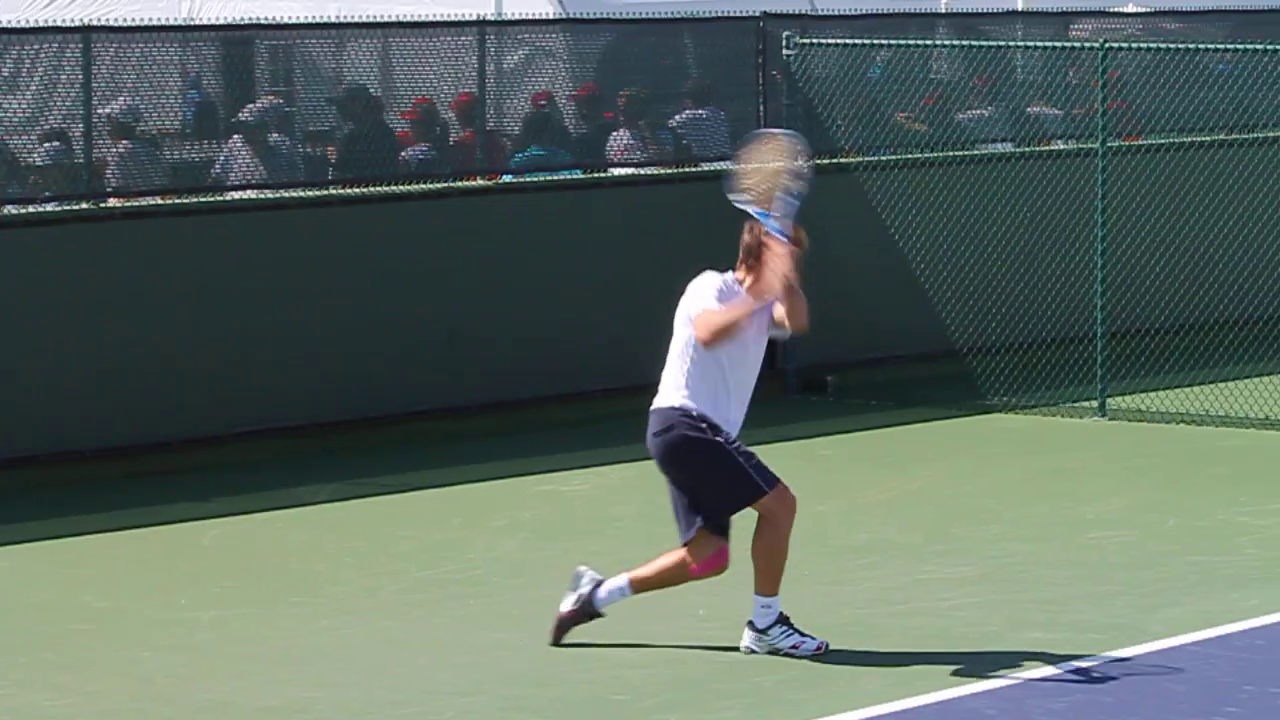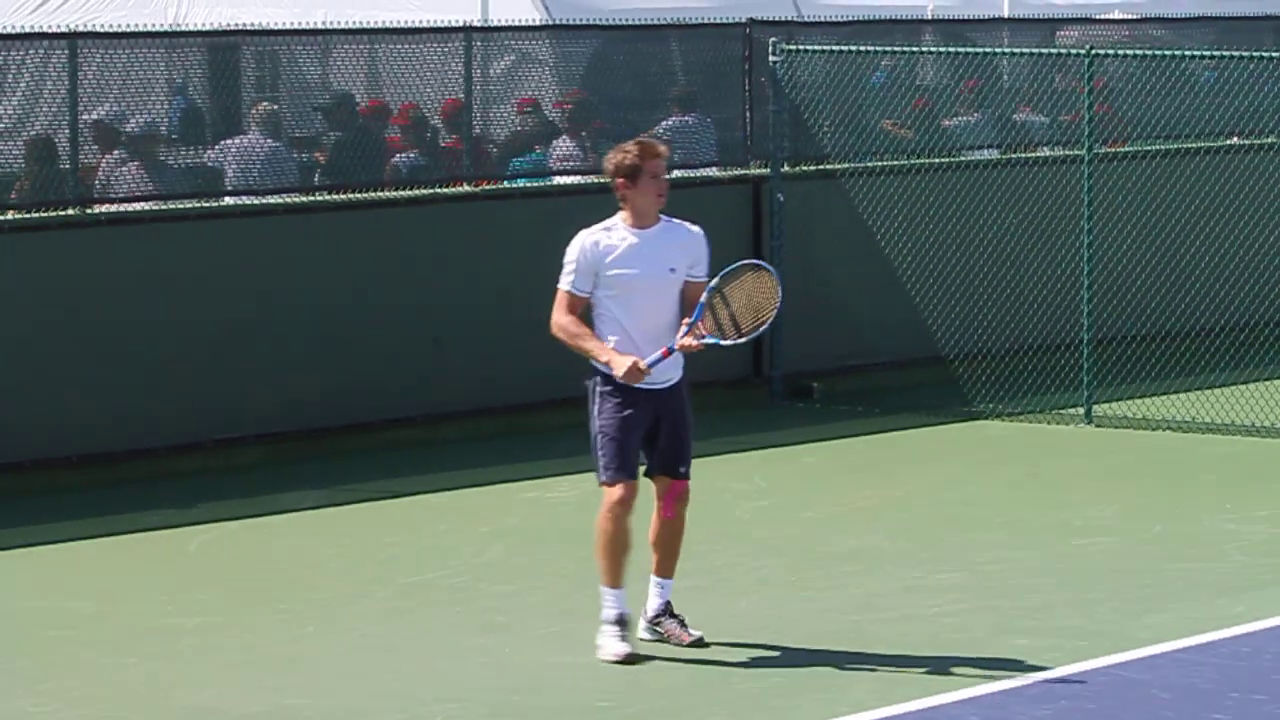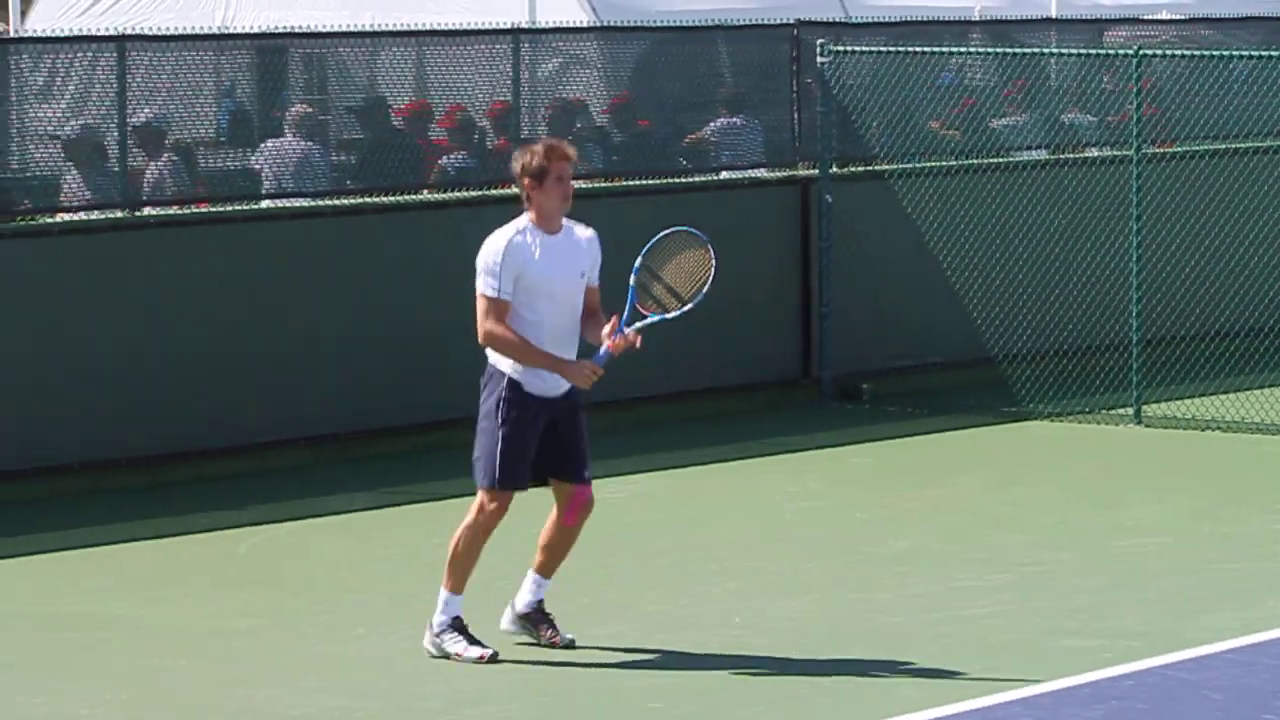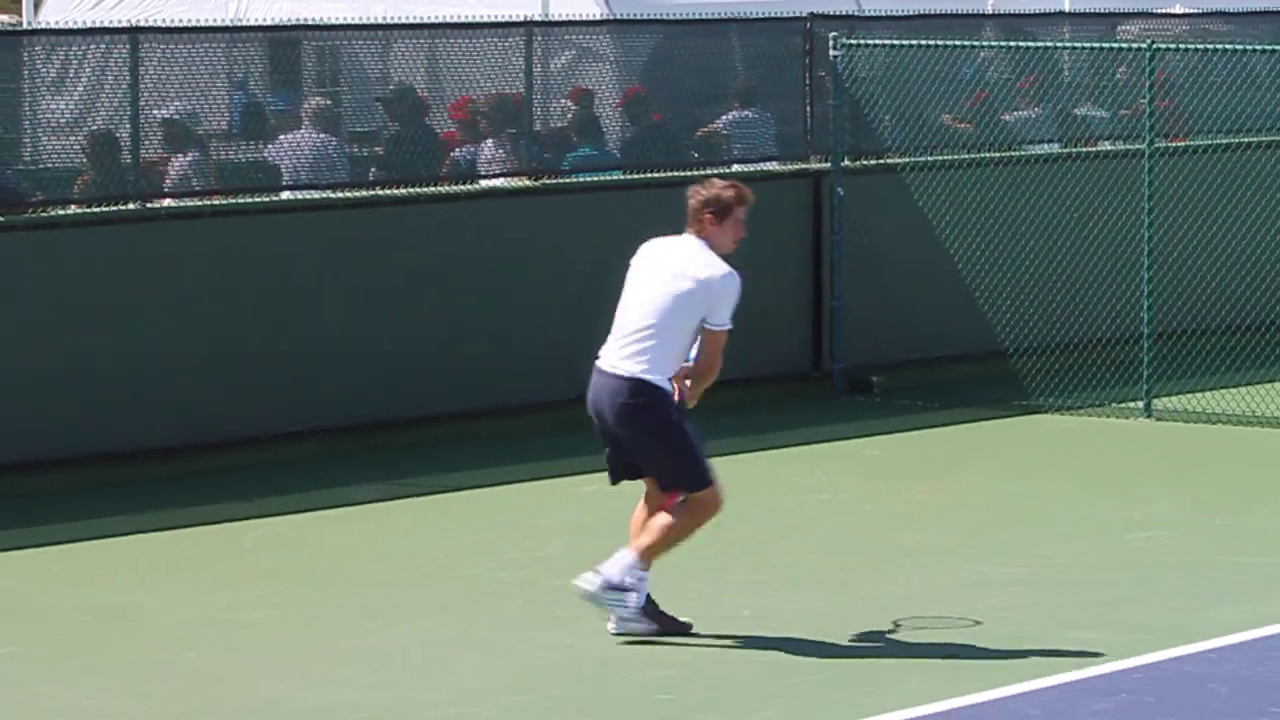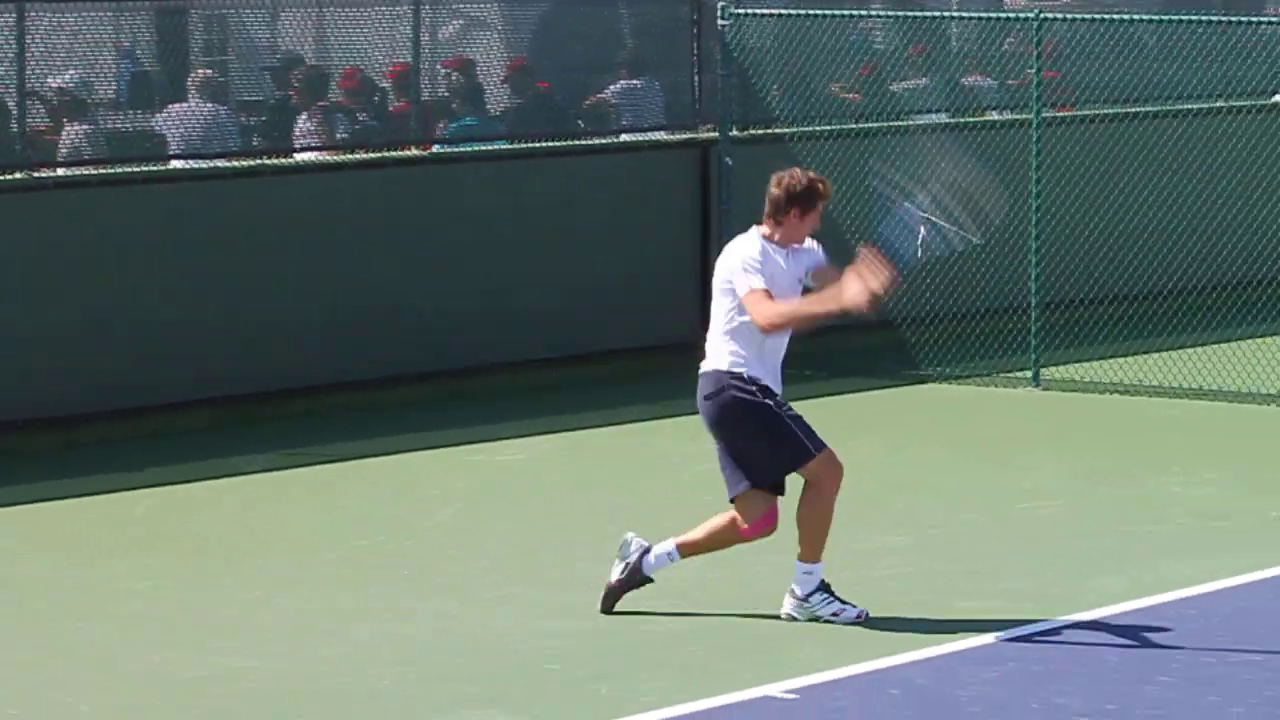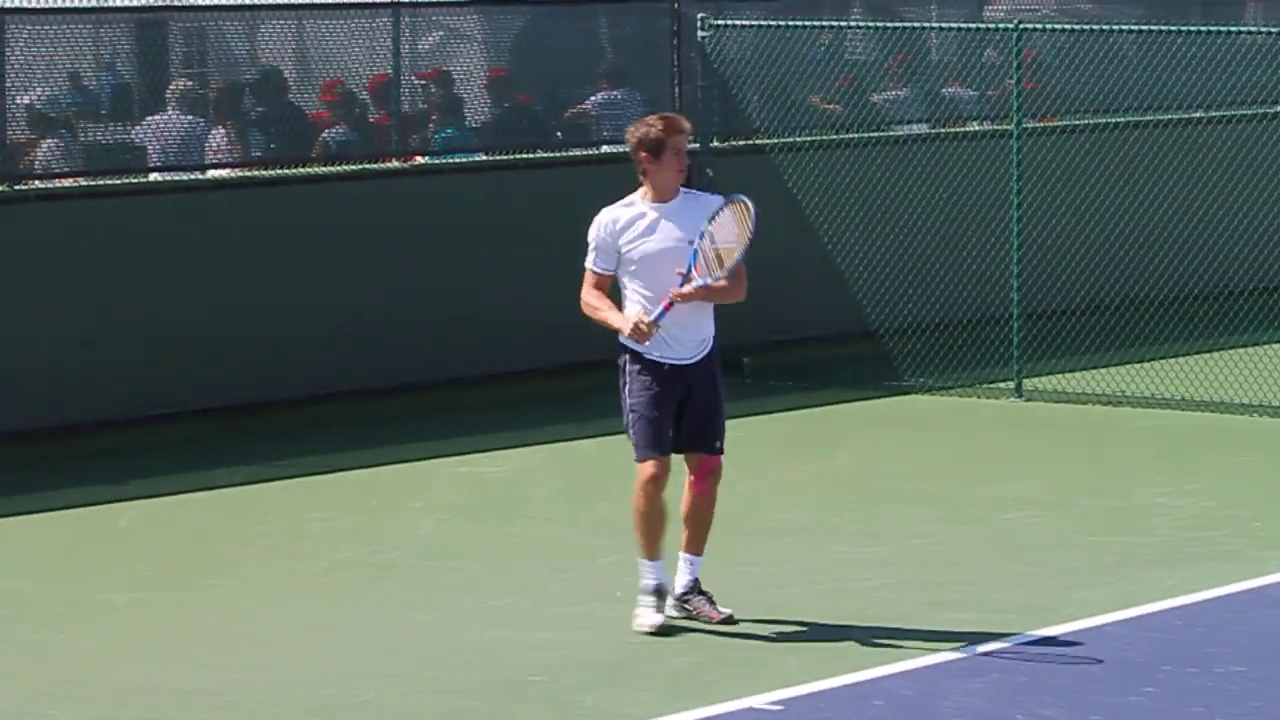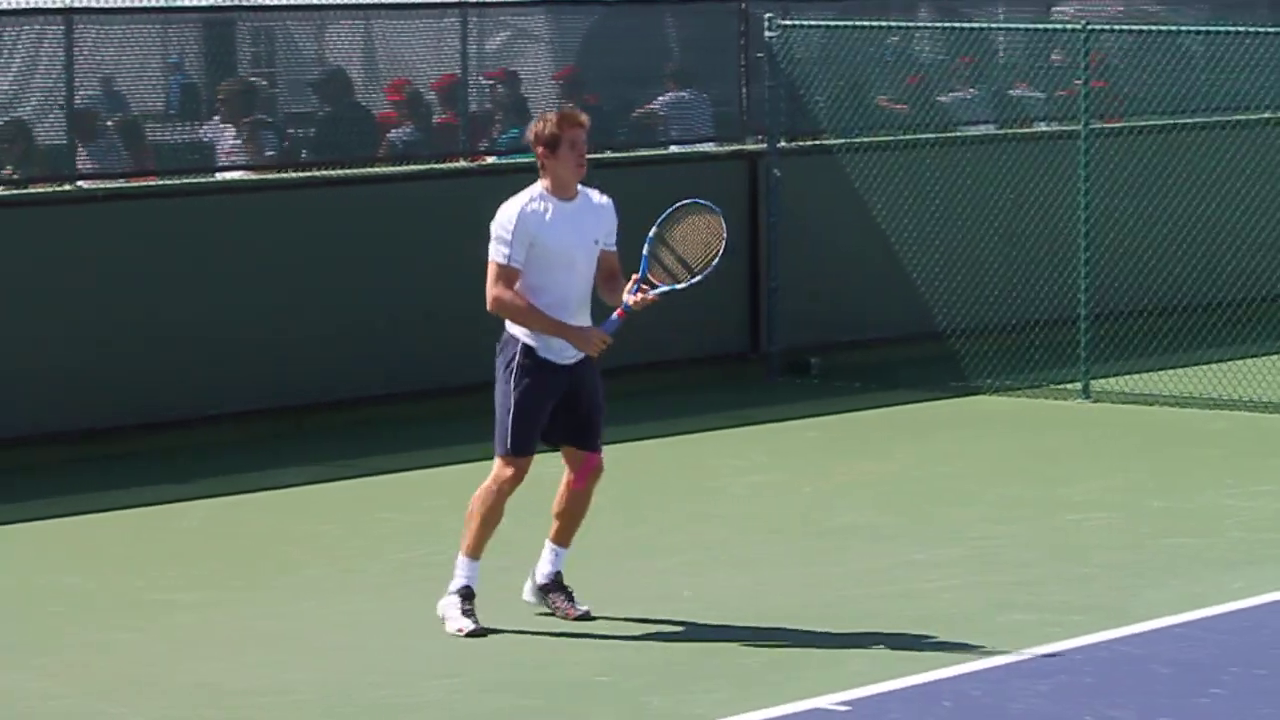
dt=0.7s
person 1, frame 1
left shoulder: (765, 304)
right shoulder: (711, 287)
left elbow: (796, 324)
right elbow: (708, 335)
left wrist: (787, 279)
right wrist: (762, 291)
left hip: (705, 433)
right hip: (684, 426)
left knee: (707, 559)
right knee: (779, 504)
left ankle: (598, 592)
right ankle: (765, 625)
person 1, frame 2
left shoulder: (689, 238)
right shoulder: (591, 244)
left elbow: (698, 304)
right elbow: (562, 320)
left wrist: (693, 332)
right wrist: (610, 357)
left hip: (669, 384)
right hip: (617, 387)
left knee: (675, 494)
right knee: (619, 496)
left ankle: (658, 609)
right ankle: (613, 617)
person 1, frame 3
left shoulder: (586, 241)
right shoulder: (505, 247)
right elbow: (491, 330)
left wrist: (608, 334)
right wrist: (567, 366)
left hip: (558, 391)
right hip: (513, 387)
left knee: (577, 500)
right knee: (495, 500)
left ankle: (525, 606)
right ankle: (443, 624)
person 1, frame 4
left shoulder: (652, 249)
right shoulder: (721, 277)
right elbow: (709, 363)
right wrist: (694, 386)
left hip: (604, 383)
right hip: (638, 394)
left knee: (663, 491)
right knee: (704, 499)
left ankle: (631, 602)
right ankle: (614, 577)
person 1, frame 5
left shoulder: (806, 251)
right shoulder: (745, 254)
left elbow: (835, 287)
right elbow: (767, 320)
left wrist: (865, 282)
right wrist: (841, 299)
left hip: (750, 392)
right hip: (734, 388)
left knee: (754, 520)
right knee: (826, 470)
left ankle: (646, 557)
right ankle: (806, 592)
person 1, frame 6
left shoulder: (711, 209)
right shoulder: (612, 221)
left elbow: (737, 287)
right elbow: (590, 295)
left wrist: (701, 293)
right wrist: (621, 321)
left hip: (701, 359)
right hip: (646, 362)
left knee: (707, 470)
right knee: (653, 472)
left ankle: (686, 586)
right ankle: (652, 587)
person 1, frame 7
left shoulder: (600, 208)
right shoulder: (518, 214)
left elbow: (609, 276)
right elbow: (498, 296)
left wrist: (628, 292)
right wrist: (568, 332)
left hip: (575, 358)
right hip: (529, 356)
left knee: (587, 466)
right knee: (510, 470)
left ankle: (546, 579)
right ankle: (459, 591)
